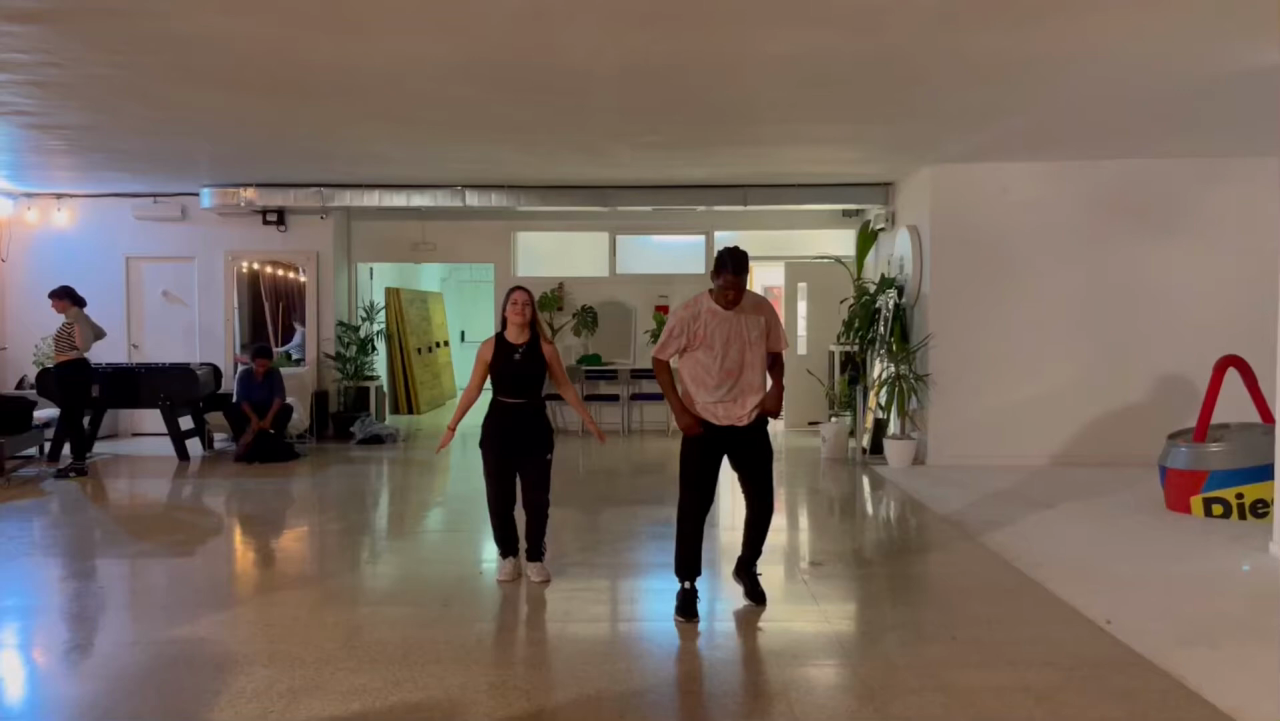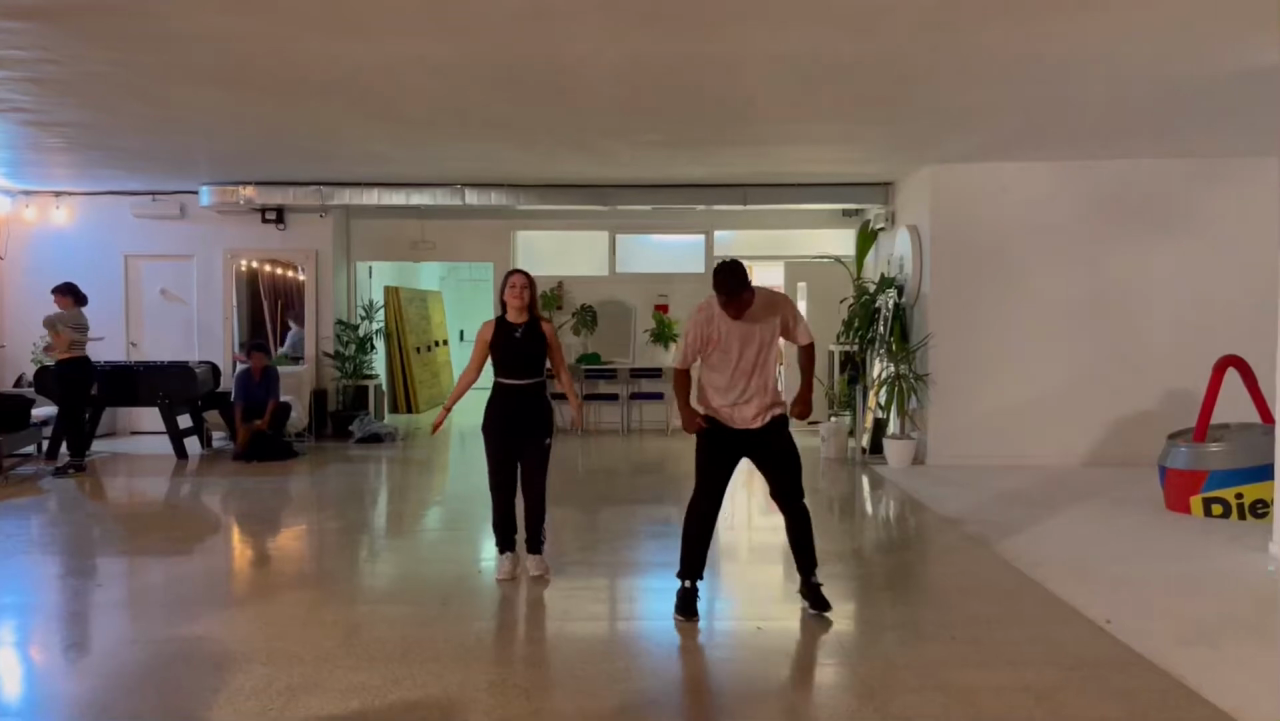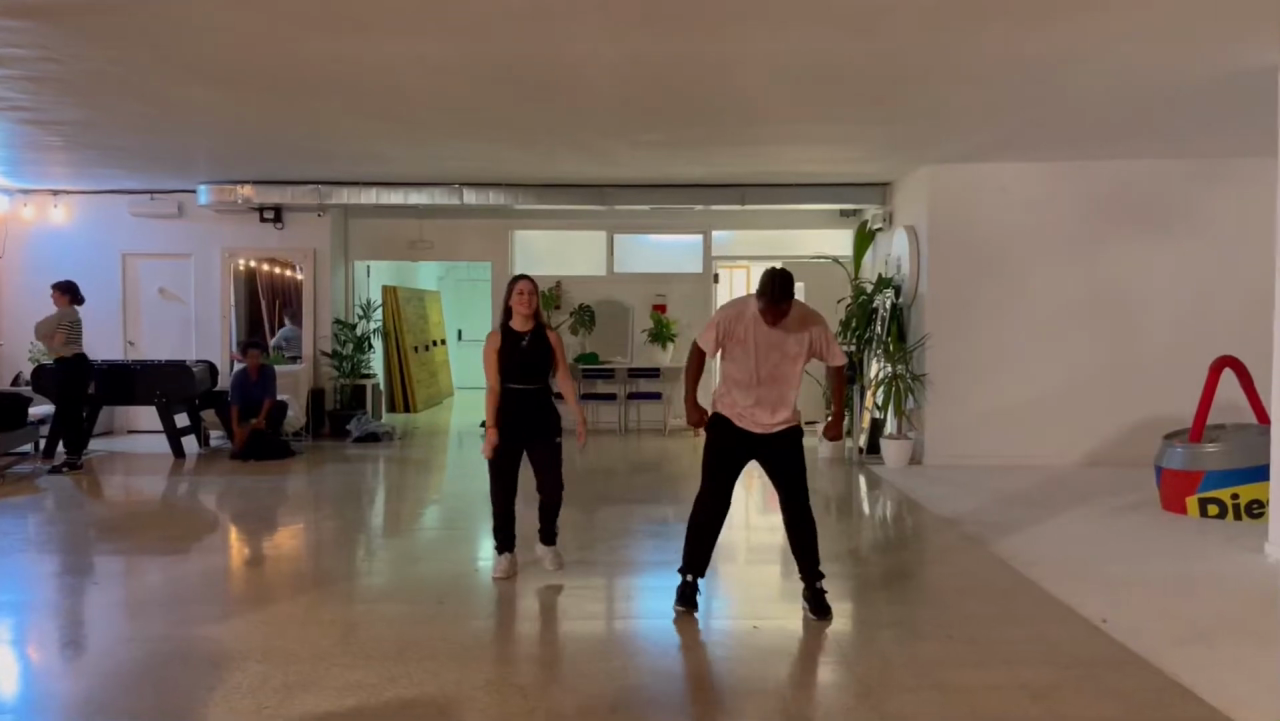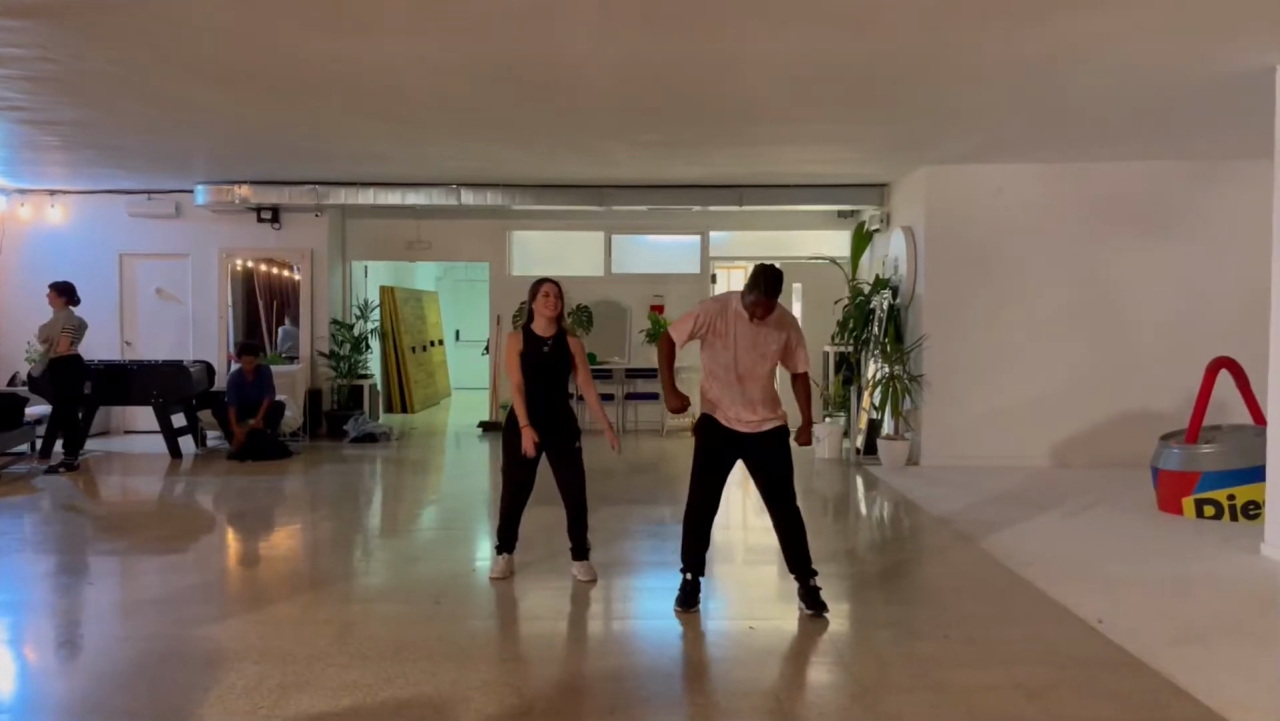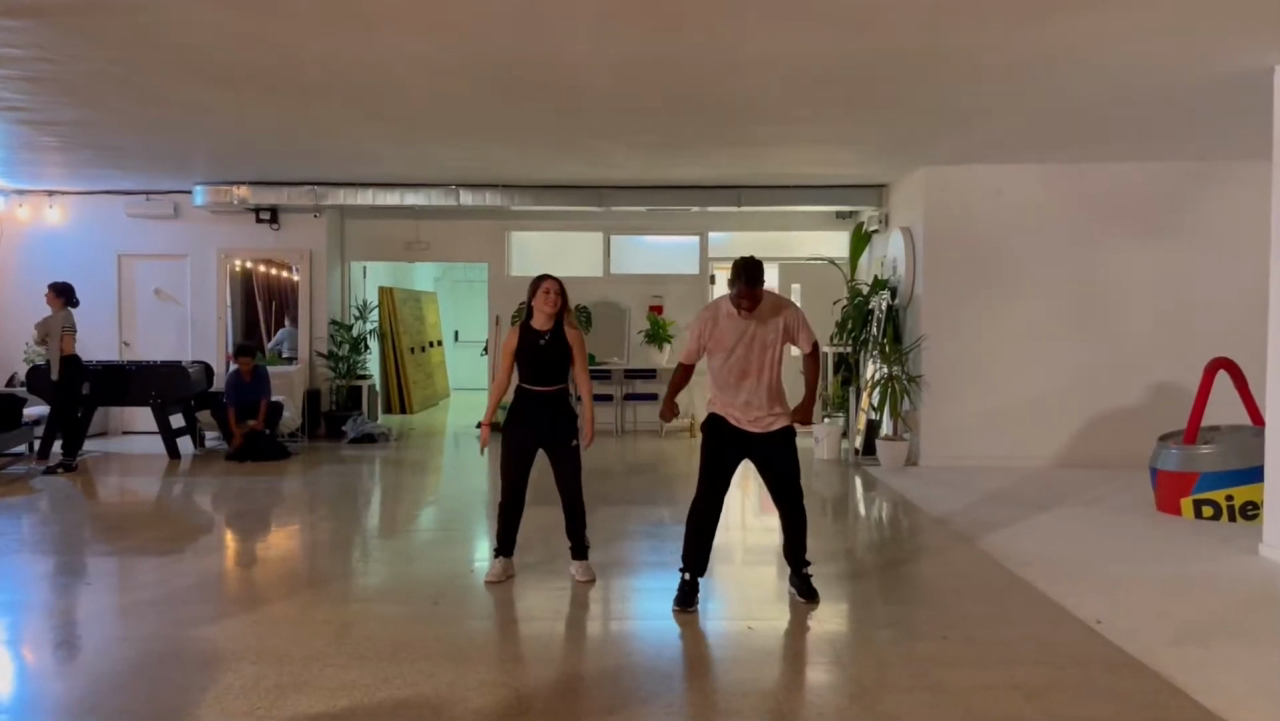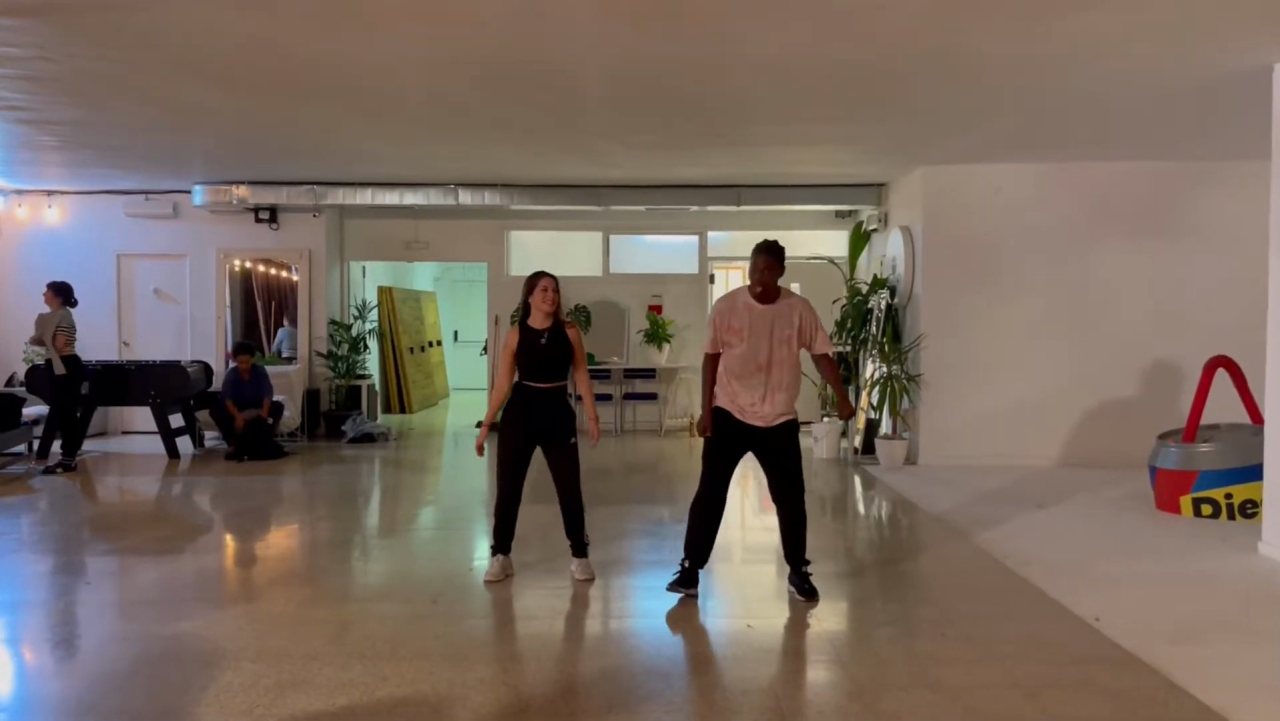
dt=0.3s
person 1, frame 1
left shoulder: (762, 310)
right shoulder: (690, 313)
left elbow: (775, 354)
right elbow: (659, 360)
left wrist: (777, 389)
right wrist: (679, 409)
left hip: (751, 420)
right hip: (703, 422)
left knee: (762, 499)
right knee: (694, 504)
left ankle: (747, 568)
right ankle: (686, 586)
person 1, frame 2
left shoulder: (778, 306)
right shoulder: (703, 317)
left elbow: (805, 344)
right elbow: (682, 368)
left wrist: (806, 392)
right wrist: (684, 407)
left hip: (768, 419)
right hip: (718, 423)
left knee: (791, 499)
right knee: (704, 503)
left ankle: (809, 578)
right ankle: (688, 584)
person 1, frame 3
left shoulder: (812, 324)
right shoulder: (733, 313)
left elbow: (836, 366)
right elbow: (699, 351)
left wrist: (838, 416)
right wrist: (690, 401)
left hip: (782, 428)
right hip: (729, 422)
left knee: (797, 506)
right knee: (710, 502)
left ankle: (813, 586)
right ankle: (689, 579)
person 1, frame 4
left shoulder: (787, 325)
right shoulder: (714, 309)
left elbow: (799, 372)
right elbow: (667, 340)
left wrist: (807, 423)
right wrist: (669, 389)
left hip: (767, 427)
right hip: (717, 422)
left knee: (784, 505)
right knee: (701, 502)
left ankle: (806, 583)
right ankle: (690, 579)
person 1, frame 5
left shoulder: (785, 311)
right shoulder: (709, 316)
left elbow: (811, 351)
right elbow: (687, 363)
left wrist: (808, 400)
right wrist: (669, 398)
left hip: (774, 424)
right hip: (724, 422)
left knee: (791, 501)
right knee: (707, 501)
left ankle: (799, 572)
right ankle: (689, 579)
person 1, frame 6
left shoulder: (799, 309)
right shoulder: (726, 306)
left elbow: (822, 355)
right elbow: (712, 356)
left wrist: (841, 396)
right wrist: (706, 409)
left hip: (779, 421)
right hip: (729, 415)
left knee: (792, 498)
right knee: (710, 493)
left ankle: (798, 571)
right ankle: (690, 568)
person 2, frame 1
left shoulder: (544, 347)
right shoulder: (490, 347)
left elbow: (564, 387)
right elbow: (473, 389)
left wrist: (588, 421)
right wrist: (451, 426)
left hip: (535, 428)
right hip: (499, 428)
left knee: (537, 500)
right knee: (499, 499)
left ankle: (535, 558)
right ankle: (508, 556)
person 2, frame 2
left shoulder: (544, 328)
right shoulder: (490, 329)
left elbow: (560, 369)
right elbow: (472, 371)
left wrist: (574, 403)
right wrist: (446, 408)
left hip: (536, 410)
right hip: (501, 410)
left knee: (534, 486)
right knee: (502, 487)
left ankle: (534, 552)
right ankle: (506, 552)
person 2, frame 3
left shoulder: (550, 336)
right shoulder: (496, 338)
left elbow: (563, 378)
right elbow: (492, 385)
left wrist: (579, 418)
right wrist: (491, 427)
left hip: (542, 414)
right hip: (506, 414)
left knee: (552, 486)
right knee: (502, 489)
left ankle: (547, 542)
right ankle: (505, 552)
person 2, frame 4
left shoulder: (571, 342)
right shoulder: (517, 339)
left elbow: (586, 385)
right elbow: (516, 388)
left wrist: (606, 425)
right wrist: (525, 427)
left hip: (562, 421)
right hip: (523, 421)
left knee: (575, 492)
right knee: (514, 492)
left ankle: (580, 557)
right ankle: (504, 553)
person 2, frame 5
left shoulder: (570, 333)
right shoulder: (516, 335)
left elbow: (583, 379)
right elbow: (501, 381)
left wrist: (588, 418)
right wrist: (486, 423)
left hip: (560, 415)
right hip: (523, 415)
left knee: (571, 489)
right knee: (512, 490)
left ankle: (579, 558)
right ankle: (503, 557)
person 2, frame 6
left shoulder: (569, 332)
right shoulder: (515, 335)
left elbow: (581, 376)
right elbow: (503, 383)
left wrist: (592, 417)
right wrist: (486, 424)
left hip: (558, 412)
right hip: (521, 412)
left knee: (569, 488)
right knee: (508, 487)
left ankle: (579, 556)
right ankle: (501, 556)
person 3, frame 1
left shoulder: (73, 321)
right shoulder: (72, 320)
left elbow: (82, 345)
left wrist: (78, 323)
left hip: (72, 372)
right hip: (70, 372)
left knee: (71, 418)
right knee: (71, 417)
left ankle: (79, 465)
right ankle: (78, 461)
person 3, frame 2
left shoulder: (70, 318)
right shoulder: (76, 316)
left elbow: (63, 346)
left wrist: (51, 329)
right wrist: (54, 348)
left hip: (72, 368)
right hip: (75, 368)
left knee: (70, 414)
right knee: (73, 414)
left ankle: (77, 462)
right ankle: (77, 458)
person 3, frame 3
left shoulder: (65, 315)
right shoulder: (69, 314)
left elbow: (56, 344)
left wrist: (44, 338)
right wrist: (48, 338)
left hip: (71, 367)
right hip: (74, 366)
left knee: (67, 412)
right knee: (72, 412)
left ankle: (73, 459)
right ankle: (74, 457)
person 3, frame 4
left shoulder: (66, 317)
right shoulder: (61, 315)
left elbow: (62, 348)
left wrist: (46, 344)
right wrist: (51, 343)
left hip: (67, 368)
right hip: (63, 368)
left knee: (66, 413)
right knee: (63, 413)
left ankle: (70, 460)
right ankle: (70, 457)
person 3, frame 5
left shoulder: (65, 317)
right shoulder: (55, 317)
left elbow: (67, 347)
left wrist: (48, 341)
right wrist: (42, 339)
left hip: (68, 369)
right hip: (60, 369)
left knee: (66, 414)
right knee: (62, 413)
left ankle: (69, 461)
right ankle: (68, 458)
person 3, frame 6
left shoulder: (62, 316)
right shoulder: (54, 315)
left elbow: (59, 345)
left wrist: (43, 340)
right wrist: (39, 340)
left hip: (67, 368)
right hip: (59, 368)
left knee: (65, 413)
right knee: (61, 413)
left ankle: (68, 460)
right ankle: (68, 458)
